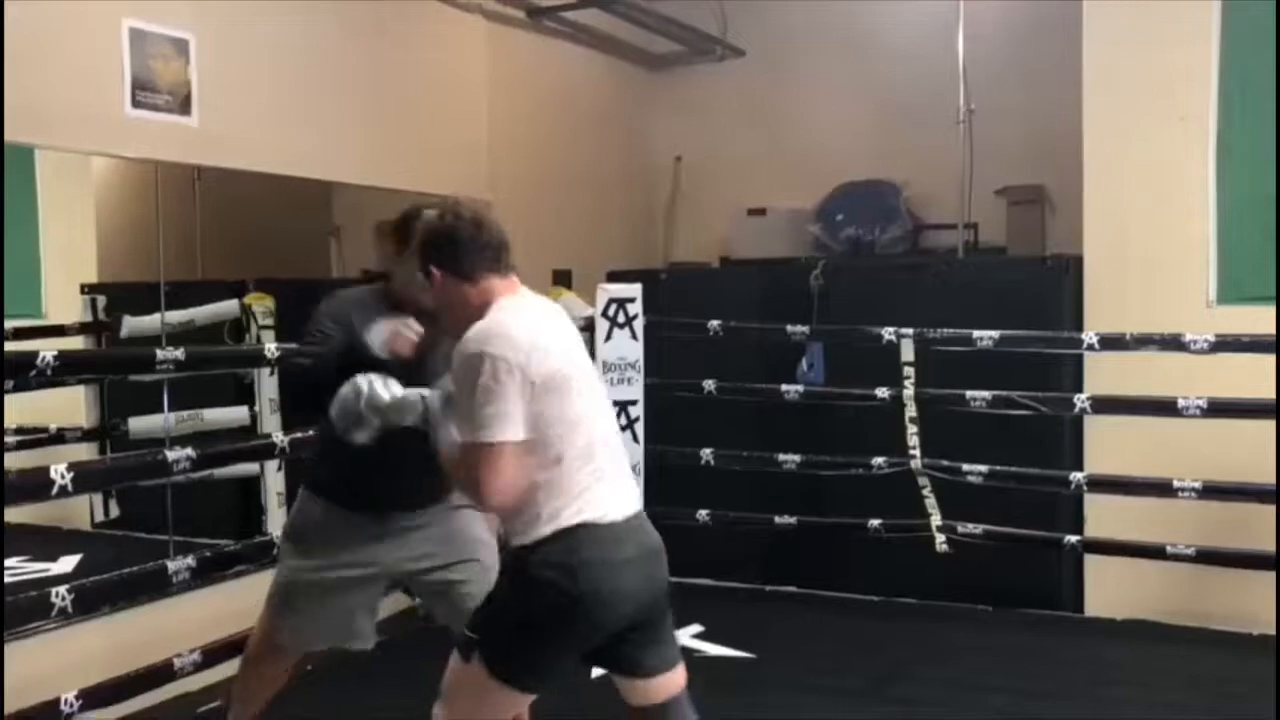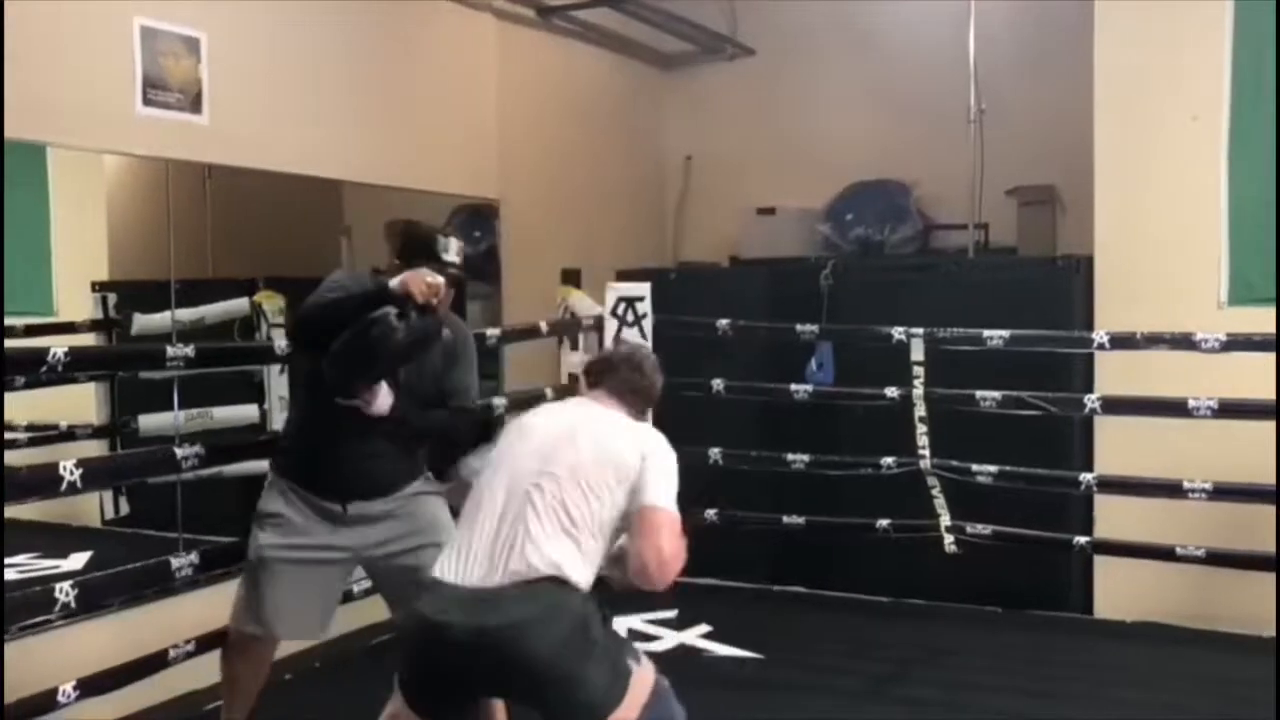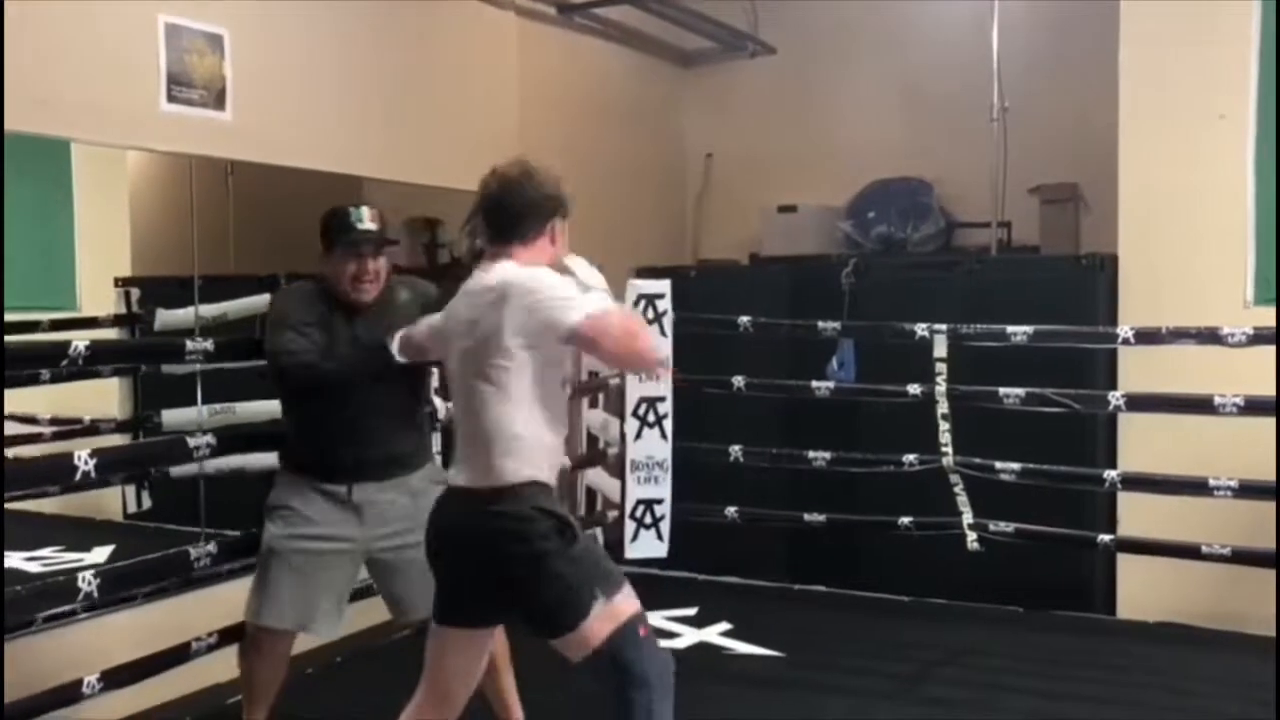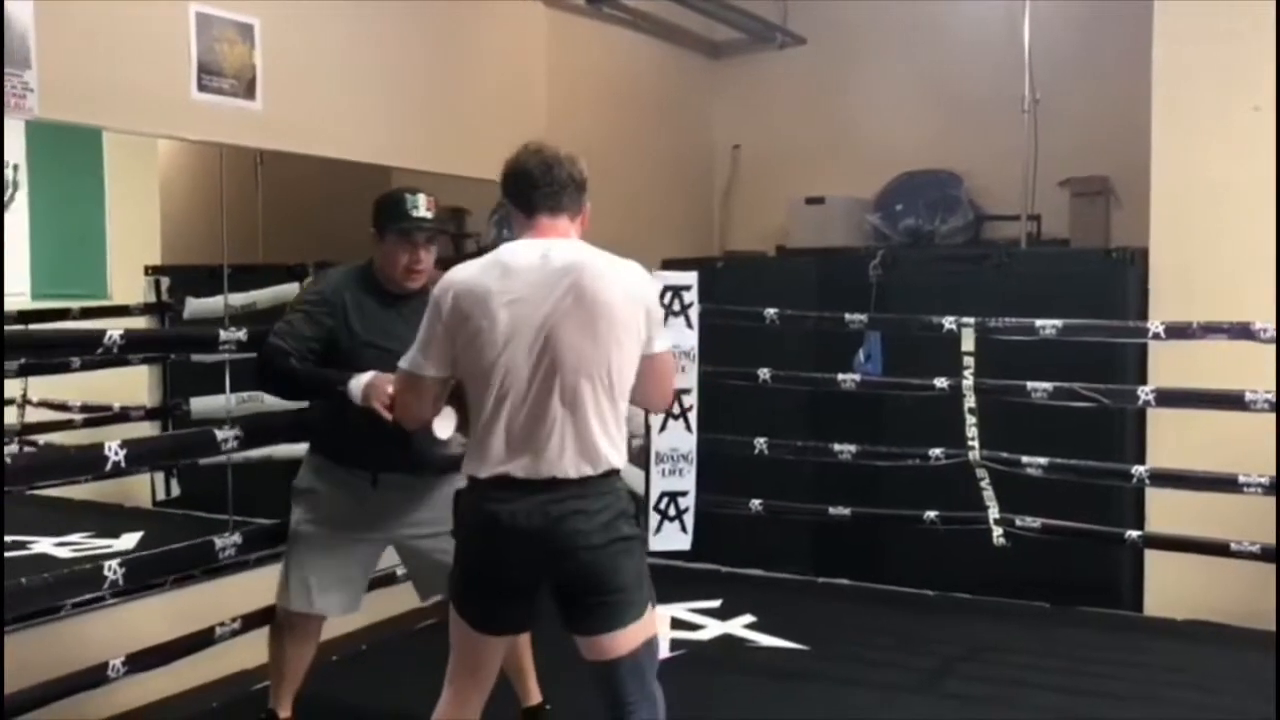
dt=0.7s
person 1, frame 1
right shoulder: (347, 311)
right elbow: (304, 394)
right wrist: (370, 346)
left hip: (435, 511)
right hip: (340, 517)
right knee: (279, 642)
person 1, frame 2
left shoulder: (453, 335)
right shoulder: (351, 288)
left elbow: (461, 422)
right elbow: (307, 329)
left wrist: (391, 406)
right wrist: (389, 291)
left hip: (401, 500)
right hip: (304, 500)
right knee: (252, 630)
person 1, frame 3
left shoulder: (416, 297)
right shoulder: (296, 304)
right elbow: (296, 381)
right wrist: (393, 352)
left hip: (409, 486)
right hip: (315, 494)
right knee: (269, 622)
person 1, frame 4
right shoulder: (334, 293)
right elbow: (272, 368)
right wrist: (351, 386)
left hip: (434, 480)
right hip: (342, 479)
right knee: (300, 606)
person 2, frame 1
left shoulder: (488, 344)
right shoulder: (541, 313)
left elbow: (495, 489)
left wrist: (452, 439)
left hip: (566, 566)
right hip: (635, 550)
person 2, frame 2
left shoulder: (524, 424)
right shoulder: (646, 444)
right elbow: (657, 566)
right wrist: (621, 551)
left hip: (445, 615)
right hip: (542, 619)
person 2, frame 3
left shoulder: (464, 302)
right shoulder: (537, 288)
left elbow: (409, 344)
right elbow: (641, 353)
right wrist: (593, 289)
left hip: (460, 520)
right hip: (520, 519)
right knee: (645, 675)
person 2, frame 4
left shoulder: (461, 286)
right shoulder: (629, 281)
left elbow: (411, 411)
right elbow: (658, 396)
left hip: (497, 510)
right hip: (592, 508)
